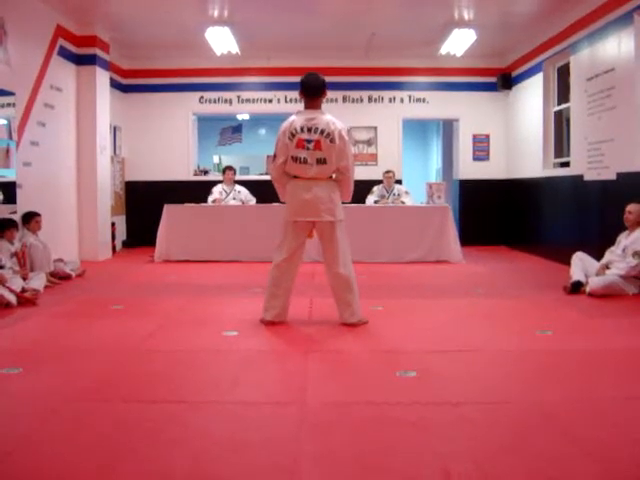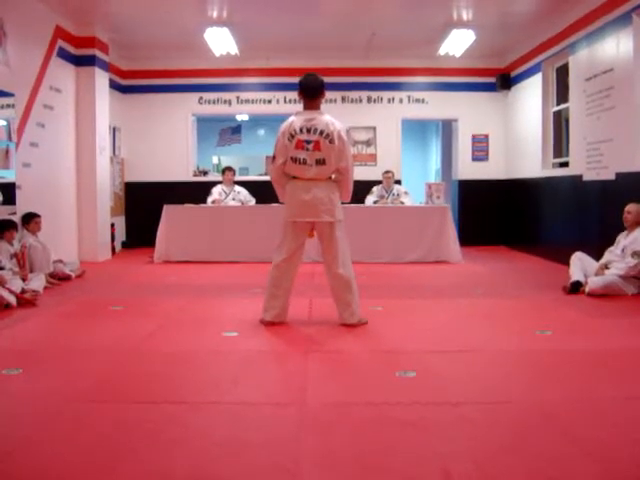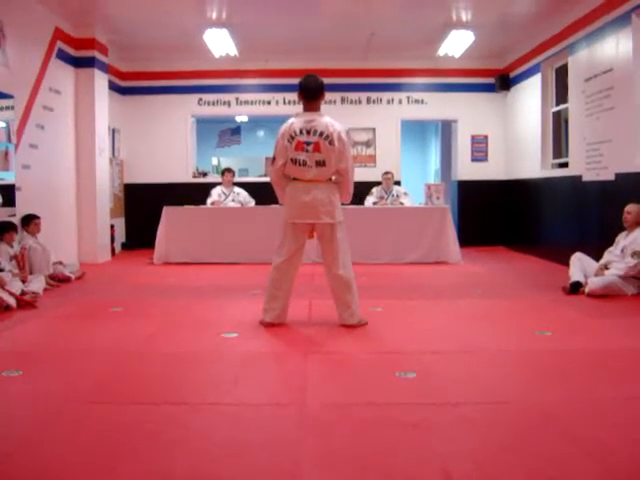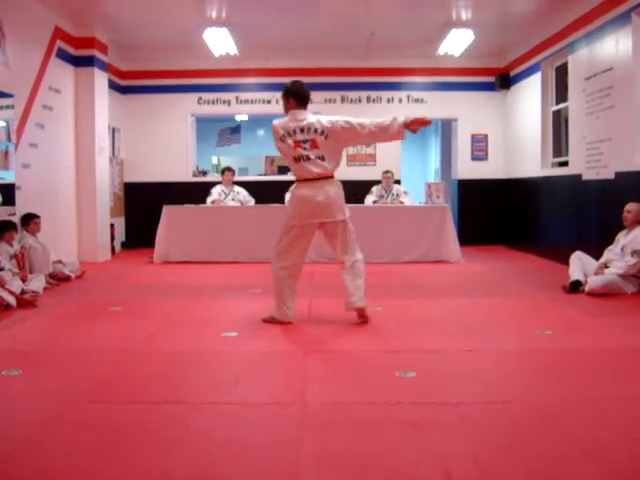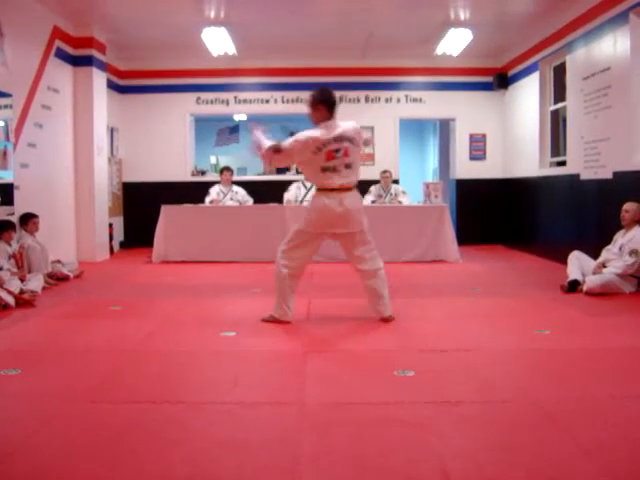
dt=0.4s
person 1, frame 1
left shoulder: (288, 126)
right shoulder: (336, 126)
left elbow: (277, 168)
right elbow: (346, 168)
left wrist: (287, 195)
right wrist: (343, 197)
left hip: (297, 196)
right hip: (326, 196)
left knee: (285, 257)
right knee: (338, 259)
left ankle: (272, 313)
right ankle: (351, 314)
person 1, frame 2
left shoulder: (288, 126)
right shoulder: (335, 127)
left elbow: (277, 168)
right elbow: (345, 169)
left wrist: (287, 196)
right wrist: (342, 197)
left hip: (297, 196)
right hip: (326, 196)
left knee: (285, 258)
right knee: (338, 260)
left ankle: (272, 313)
right ankle: (350, 315)
person 1, frame 3
left shoulder: (287, 128)
right shoulder: (335, 129)
left elbow: (277, 170)
right elbow: (345, 170)
left wrist: (287, 198)
right wrist: (342, 198)
left hip: (297, 198)
right hip: (326, 198)
left knee: (284, 260)
right knee: (338, 261)
left ankle: (272, 315)
right ankle: (350, 316)
person 1, frame 4
left shoulder: (278, 127)
right shoulder: (330, 123)
right elbow: (369, 128)
right wrist: (404, 124)
left hip: (303, 197)
right hip: (331, 193)
left knee: (285, 258)
right knee: (349, 254)
left ankle: (283, 313)
right ankle: (357, 304)
person 1, frame 5
left shoulder: (309, 138)
right shoulder: (352, 130)
left elbow: (274, 155)
left wrist: (258, 136)
left hip: (323, 205)
right hip: (350, 203)
left knee: (288, 258)
right knee: (368, 260)
left ankle: (281, 312)
right ankle: (384, 310)
